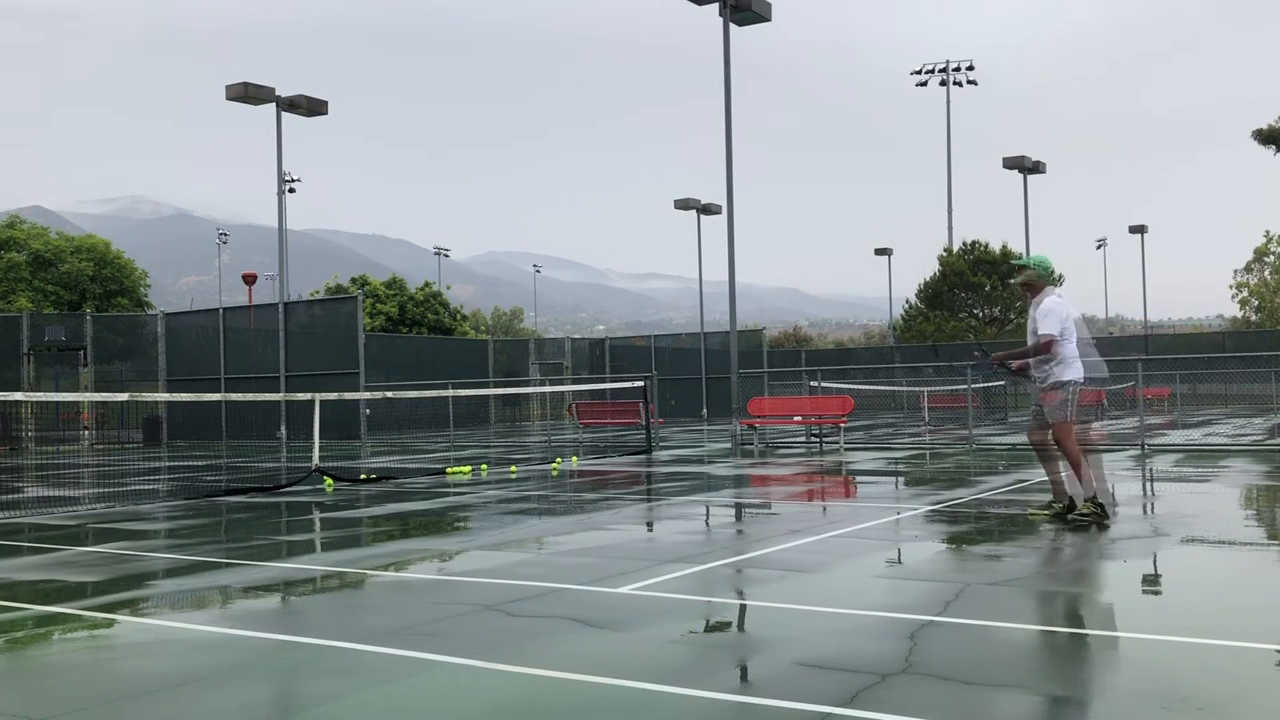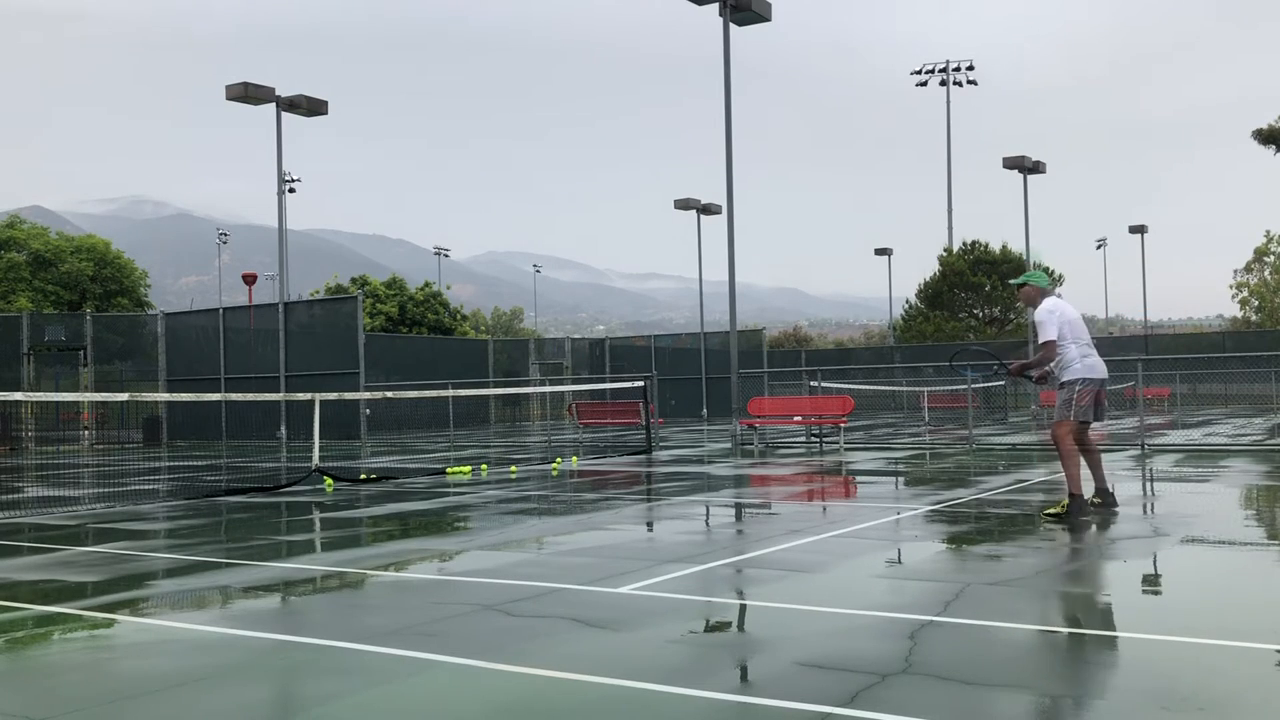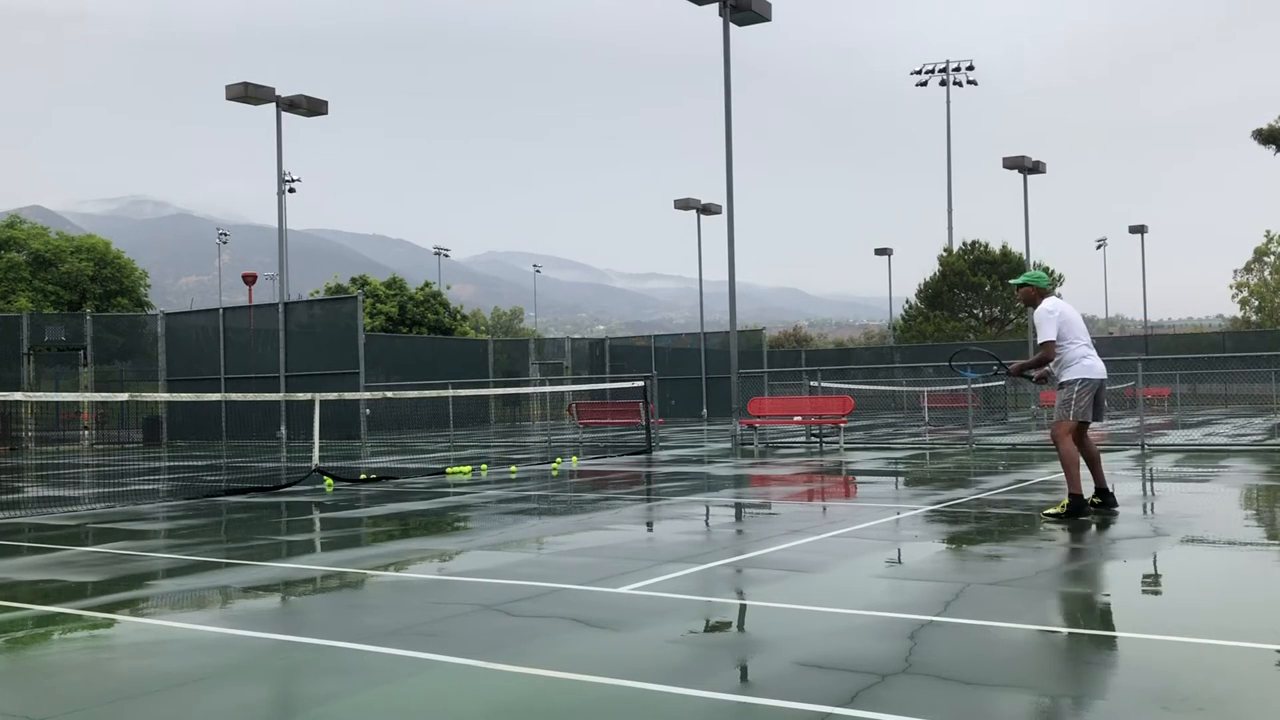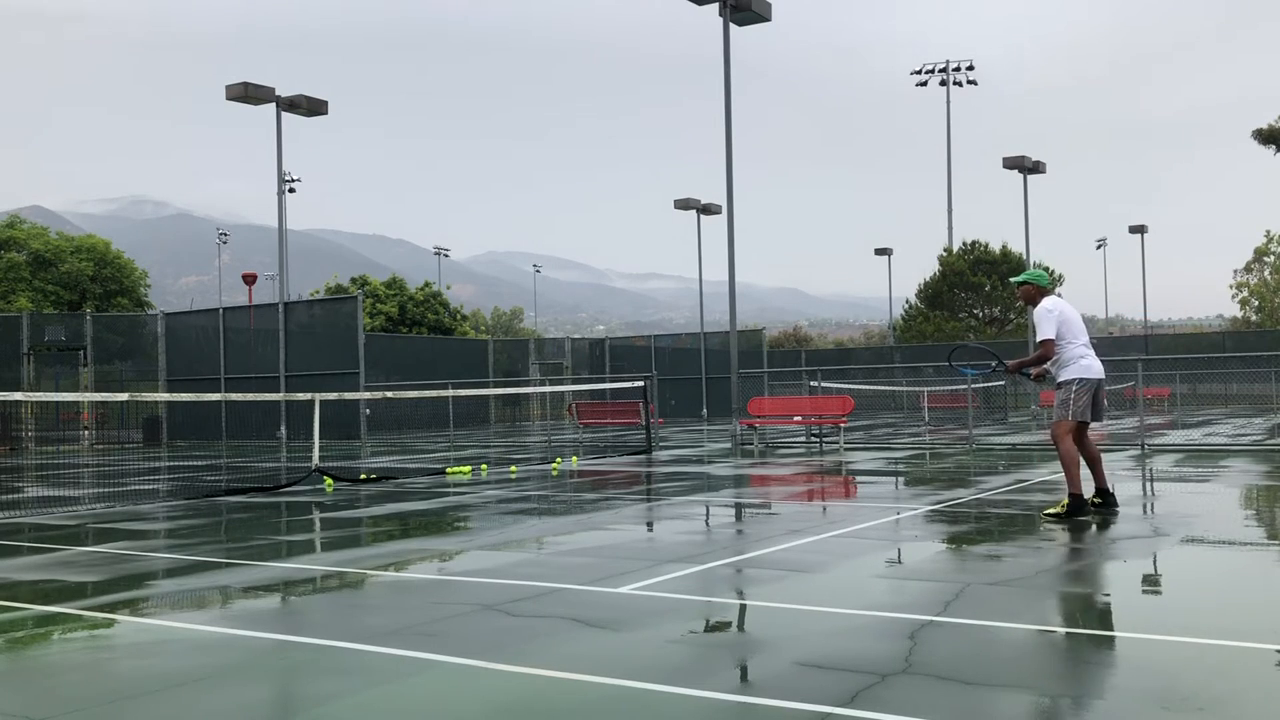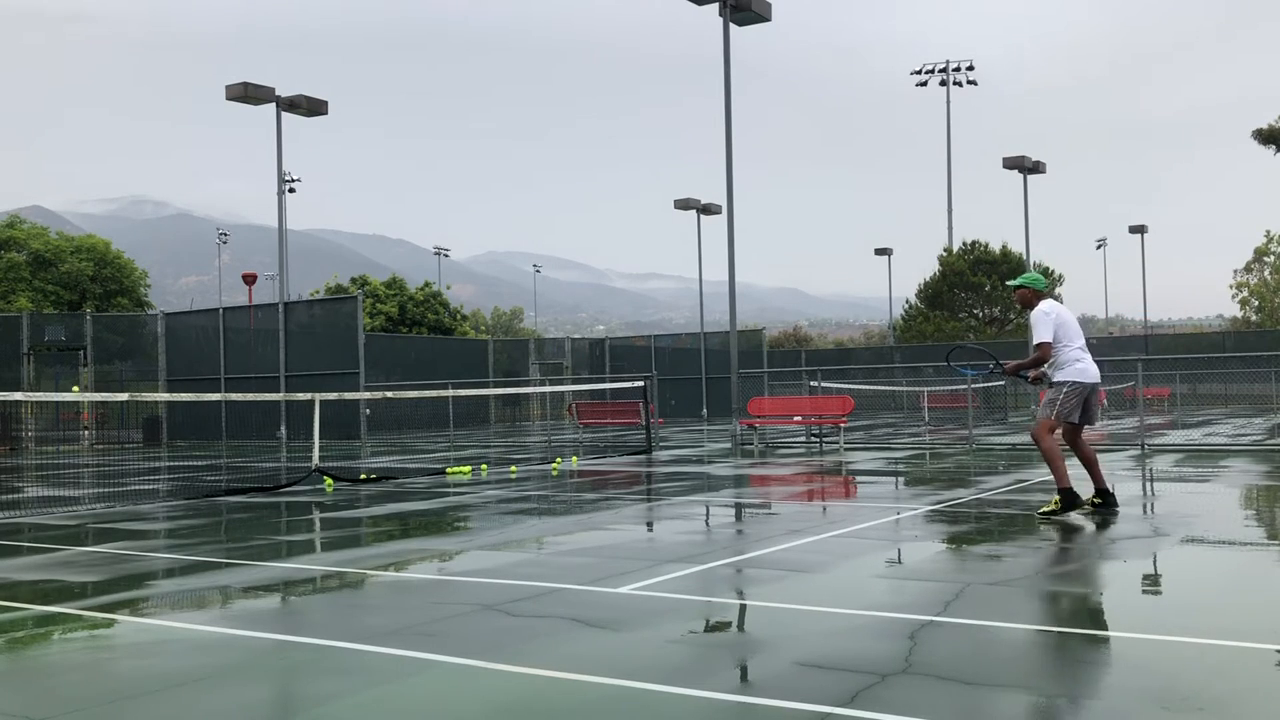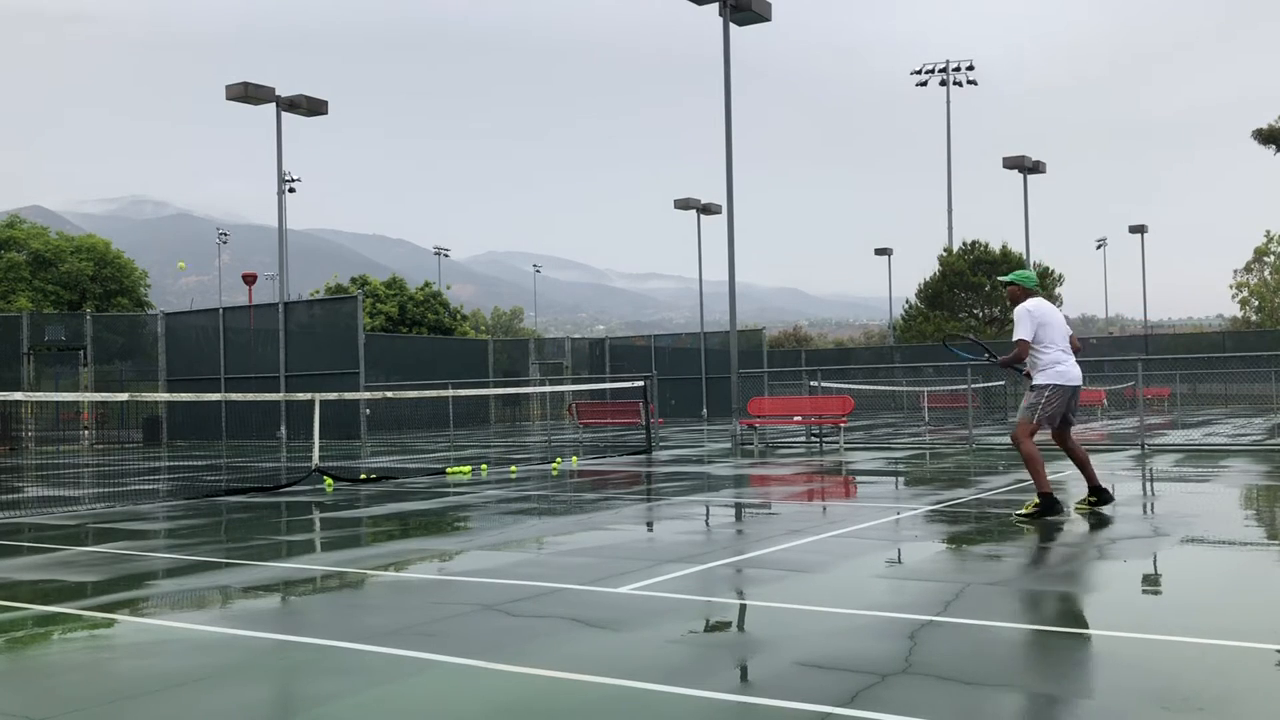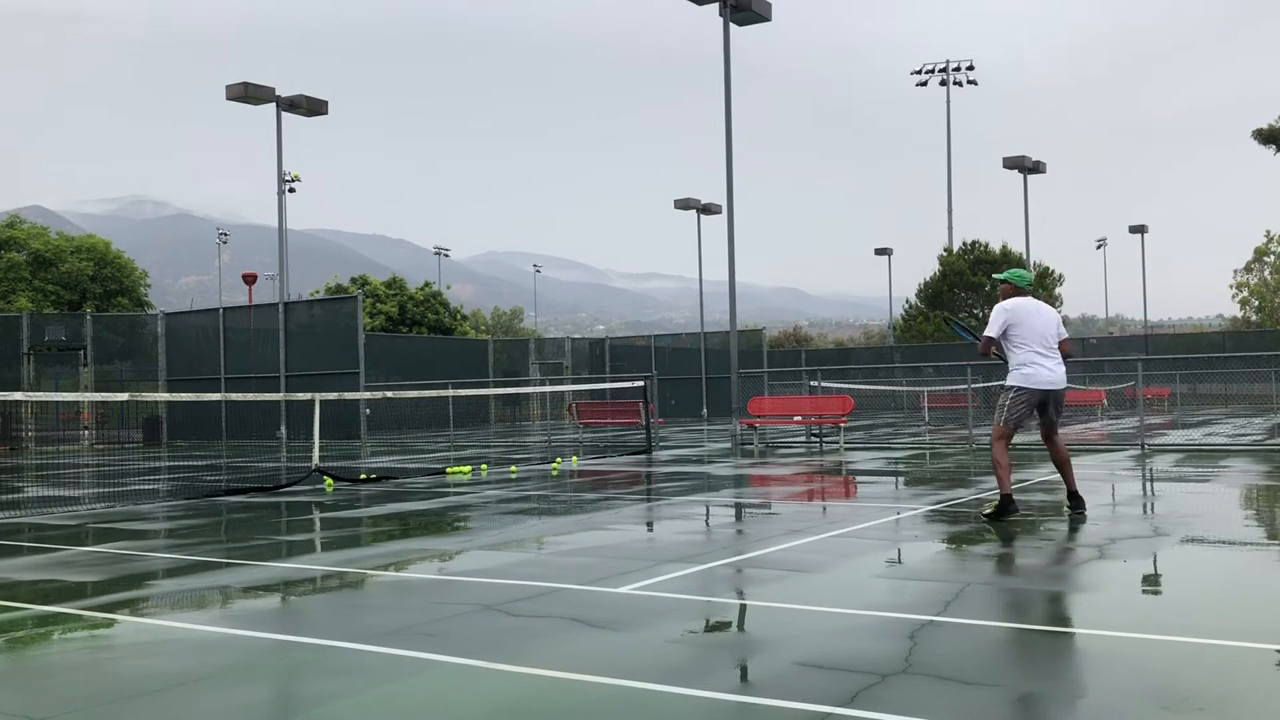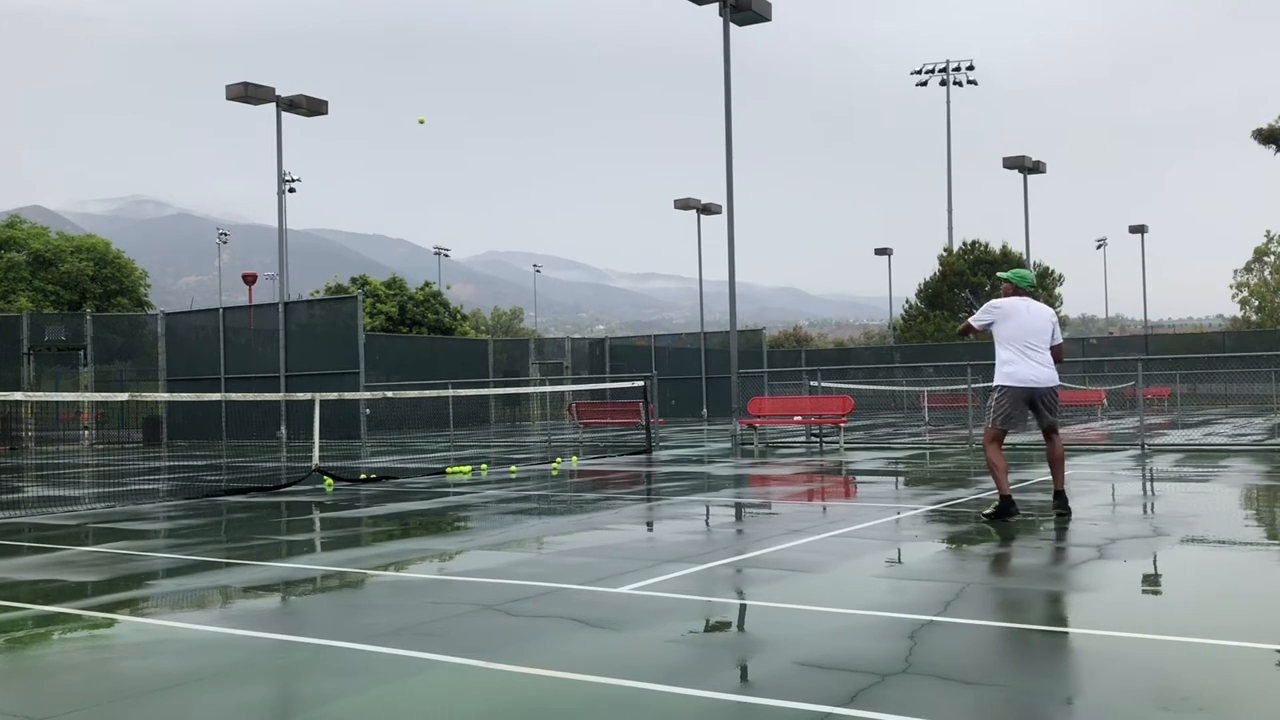
dt=0.2s
person 1, frame 1
left shoulder: (1050, 302)
right shoulder: (1040, 302)
left elbow: (1046, 347)
left wrist: (1007, 357)
right wrist: (1028, 364)
left hip: (1063, 380)
right hip: (1048, 382)
left knee: (1062, 437)
right knee: (1037, 438)
left ankle: (1091, 501)
right ankle: (1062, 499)
person 1, frame 2
left shoulder: (1044, 309)
right shoulder: (1057, 305)
left elbow: (1048, 352)
left wrist: (1023, 367)
right wrist: (1048, 370)
left hip: (1079, 375)
right hip: (1092, 372)
left knee: (1061, 434)
right knee: (1078, 435)
left ankle: (1076, 501)
right ankle: (1103, 494)
person 1, frame 3
left shoulder: (1044, 310)
right shoulder: (1059, 305)
left elbow: (1048, 353)
left wrist: (1022, 367)
right wrist: (1049, 371)
left hip: (1079, 376)
right hip: (1094, 372)
left knee: (1061, 434)
right knee: (1078, 435)
left ankle: (1075, 501)
right ankle: (1103, 495)
person 1, frame 4
left shoulder: (1043, 309)
right shoulder: (1059, 304)
left elbow: (1047, 352)
left wrist: (1019, 364)
right wrist: (1047, 369)
left hip: (1077, 376)
right hip: (1092, 372)
left knee: (1061, 434)
right knee: (1078, 435)
left ankle: (1076, 501)
right ankle: (1104, 495)
person 1, frame 5
left shoulder: (1040, 312)
right shoulder: (1055, 308)
left elbow: (1044, 354)
left wrist: (1017, 367)
right wrist: (1045, 372)
left hip: (1072, 379)
right hip: (1088, 376)
left knee: (1041, 432)
right knee: (1072, 436)
left ankle: (1067, 495)
right ankle: (1104, 496)
person 1, frame 6
left shoulder: (1024, 309)
right shoulder: (1048, 307)
left elbow: (1021, 353)
right elbow: (1075, 346)
left wrist: (1005, 361)
left hip: (1052, 381)
right hip: (1070, 378)
left knee: (1021, 435)
right knee: (1062, 437)
left ankle: (1047, 499)
right ankle: (1097, 492)
person 1, frame 7
left shoulder: (1004, 308)
right shoulder: (1049, 310)
left elbow: (984, 349)
right elbow: (1065, 351)
left wrist: (991, 348)
left hip: (1024, 383)
right hip: (1056, 382)
left knee: (999, 441)
right knee: (1051, 437)
left ankle: (1006, 501)
right ankle: (1074, 497)
person 1, frame 8
left shoulder: (996, 306)
right shoulder: (1048, 312)
left elbow: (964, 329)
right elbow: (1058, 356)
left wrist: (978, 324)
left hip: (1010, 383)
right hip: (1046, 381)
left knee: (992, 442)
right knee: (1052, 435)
left ankle: (1006, 501)
right ankle: (1060, 497)
